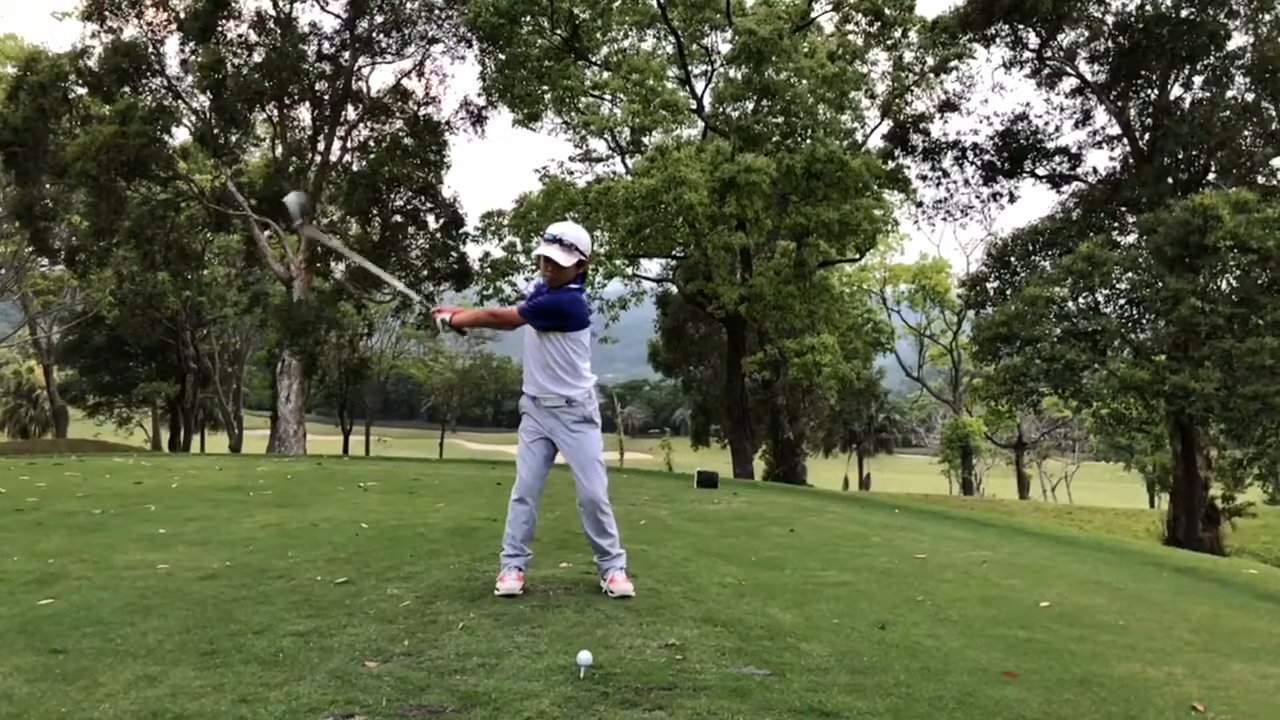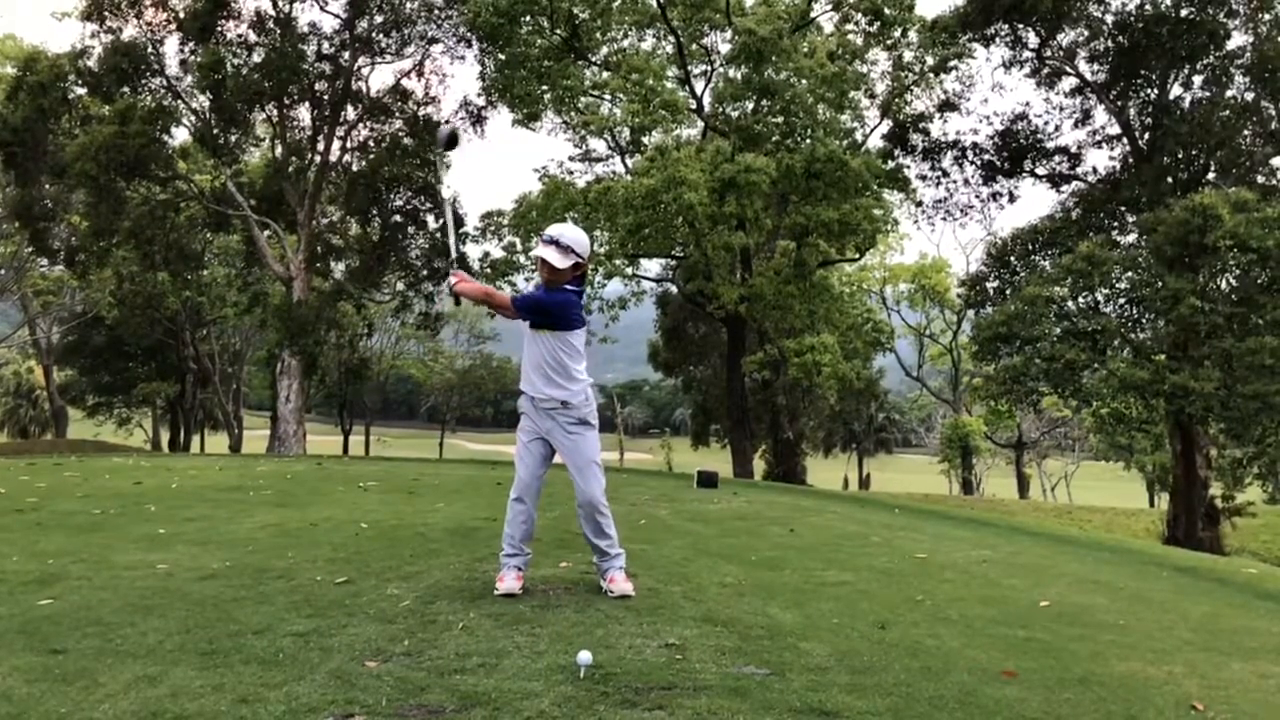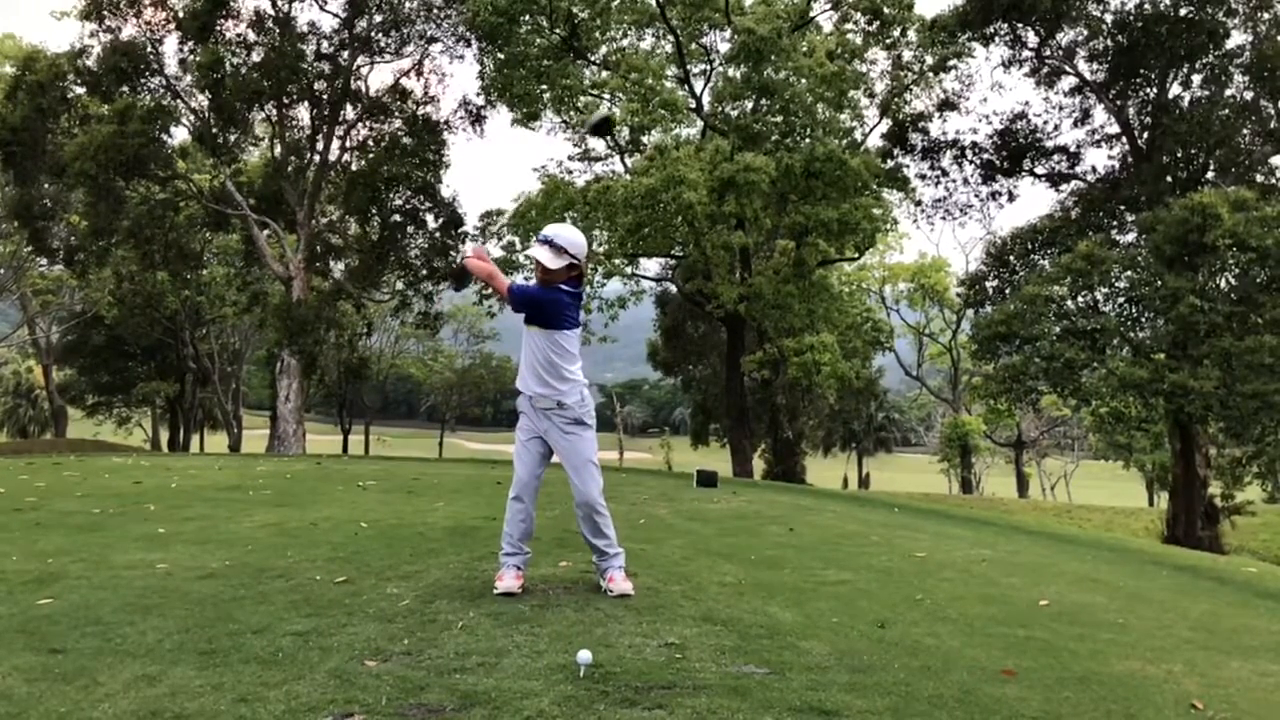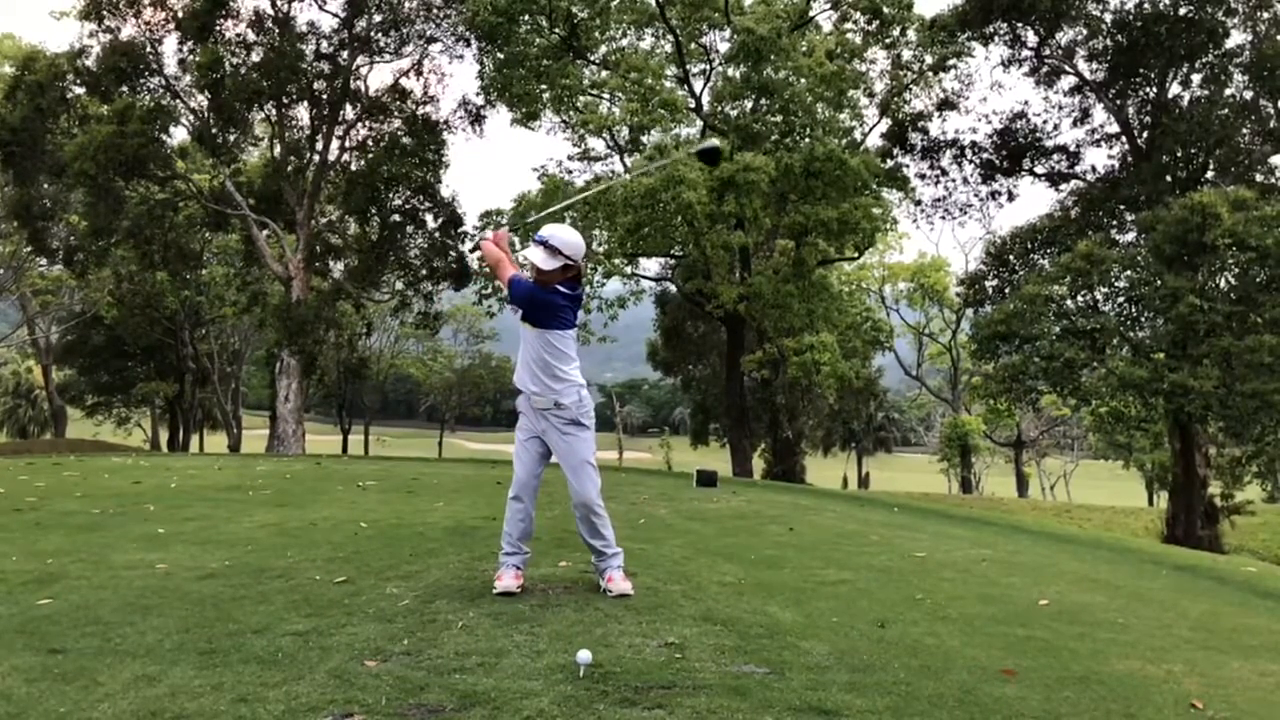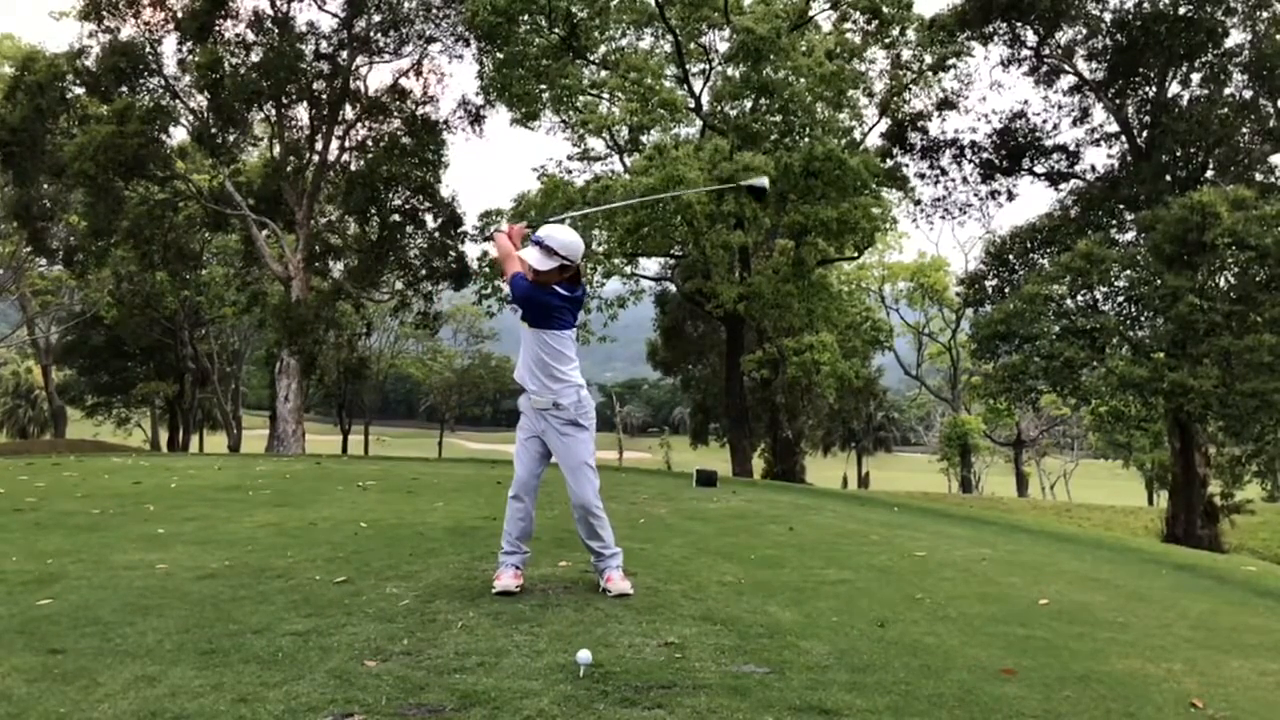
dt=0.5s
person 1, frame 1
left shoulder: (567, 301)
right shoulder: (543, 288)
left elbow: (502, 318)
right elbow: (510, 318)
left wrist: (453, 318)
right wrist: (460, 313)
left hip: (575, 411)
right hip: (536, 407)
left knee: (593, 493)
right knee: (525, 489)
left ankle: (612, 566)
right ankle: (513, 565)
person 1, frame 2
left shoulder: (560, 301)
right shoulder: (546, 289)
left elbow: (496, 299)
right elbow: (510, 308)
left wrist: (458, 286)
right wrist: (470, 284)
left hip: (571, 412)
right hip: (535, 408)
left knee: (590, 494)
right knee: (523, 489)
left ankle: (612, 567)
right ankle: (512, 565)
person 1, frame 3
left shoulder: (553, 299)
right shoulder: (550, 290)
left elbow: (498, 282)
left wrist: (472, 260)
right wrist: (484, 262)
left hip: (569, 411)
right hip: (533, 407)
left knee: (588, 493)
right knee: (522, 488)
left ankle: (611, 566)
right ankle: (512, 564)
person 1, frame 4
left shoulder: (547, 299)
right shoulder: (550, 288)
left elbow: (502, 268)
right elbow: (513, 272)
left wrist: (490, 244)
left hip: (567, 411)
right hip: (533, 407)
left knee: (585, 494)
right knee: (521, 488)
left ankle: (610, 566)
right ankle: (511, 564)
person 1, frame 5
left shoulder: (543, 299)
right shoulder: (567, 291)
left elbow: (508, 262)
right elbow: (521, 265)
left wrist: (502, 236)
left hip: (567, 411)
right hip: (533, 407)
left knee: (583, 494)
right knee: (521, 487)
left ankle: (609, 565)
right ankle: (511, 563)
